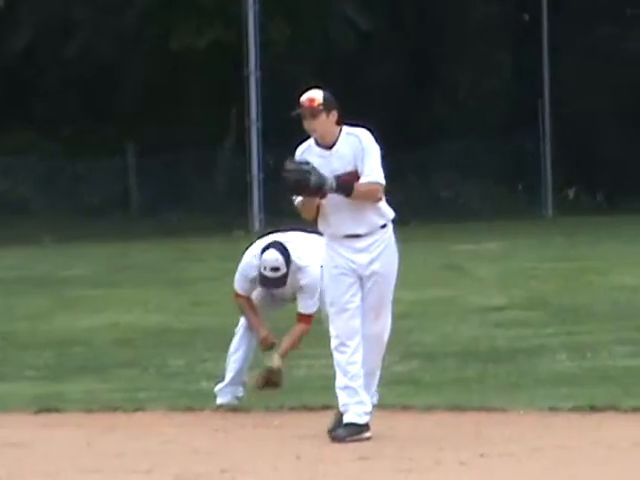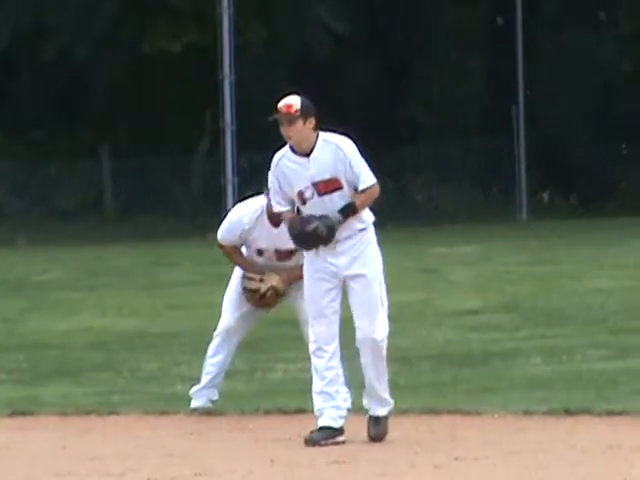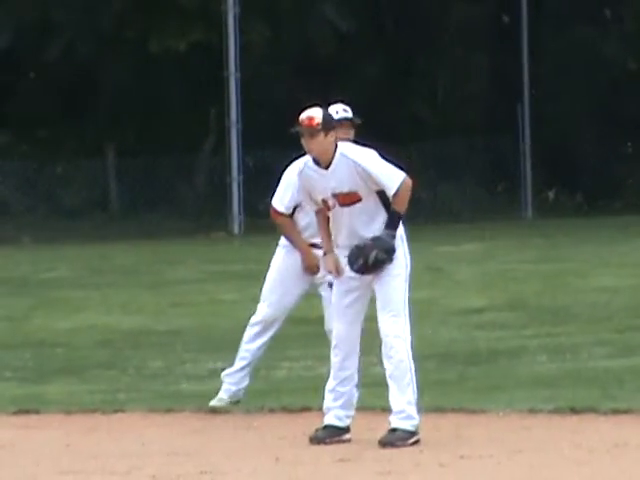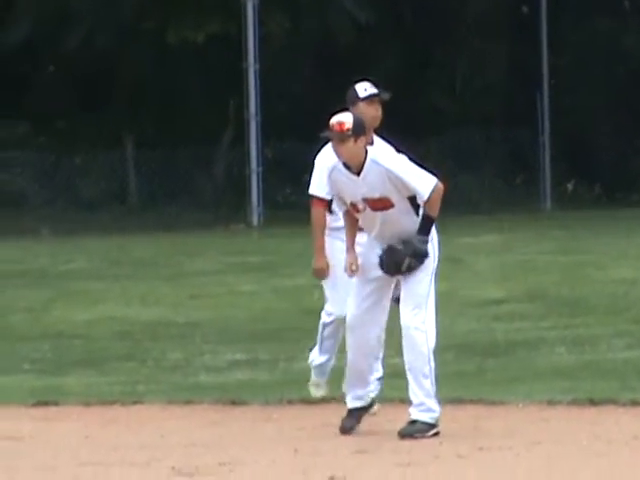
dt=0.4s
person 1, frame 1
left shoulder: (360, 139)
right shoulder: (303, 155)
left elbow: (375, 191)
right elbow: (308, 214)
left wrist: (333, 186)
right wrist: (310, 193)
left hip: (377, 242)
right hip: (337, 248)
left knee: (375, 329)
right knee: (344, 333)
left ankle: (357, 403)
right ankle: (355, 414)
person 1, frame 2
left shoulder: (339, 146)
right shoulder: (280, 163)
left elbow: (371, 189)
right elbow: (286, 210)
left wrist: (339, 218)
left hip: (358, 244)
right hip: (317, 254)
left knee: (372, 331)
right knee: (322, 337)
left ankle: (378, 408)
right ankle: (331, 420)
person 1, frame 3
left shoulder: (359, 159)
right shoulder: (306, 172)
left elbow: (404, 184)
left wrist: (390, 229)
right wrist: (328, 252)
right hip: (350, 255)
left knee: (393, 332)
right knee: (343, 336)
left ankle: (406, 422)
right ankle: (338, 420)
person 1, frame 4
left shoulder: (389, 165)
right shoulder: (335, 173)
left elbow: (436, 188)
left wrist: (422, 234)
right wrist: (350, 250)
left hip: (416, 244)
right hip: (377, 245)
left knee: (414, 324)
right knee: (358, 320)
left ankle: (426, 414)
right ankle: (359, 399)
person 2, frame 1
left shoulder: (309, 270)
right shoulder: (250, 262)
left elbow: (304, 322)
right elbow: (242, 296)
left wrist: (279, 356)
right wrist: (261, 329)
right knee: (247, 326)
right ankle: (228, 392)
person 2, frame 2
right shoulder: (246, 213)
right elbow: (226, 244)
left wrist: (285, 280)
right wrist: (254, 272)
left hip: (297, 272)
right hip: (254, 269)
right knee: (229, 328)
right ankle: (204, 394)
person 2, frame 3
right shoulder: (300, 171)
right elbow: (279, 215)
right wrist: (304, 252)
right hip: (295, 253)
right knee: (268, 315)
right ankle: (233, 385)
person 2, frame 4
left shoulder: (387, 152)
right shoulder: (333, 153)
right elbow: (319, 206)
right wrist: (319, 254)
right hip: (341, 241)
right knee: (340, 311)
right ankle: (322, 365)
